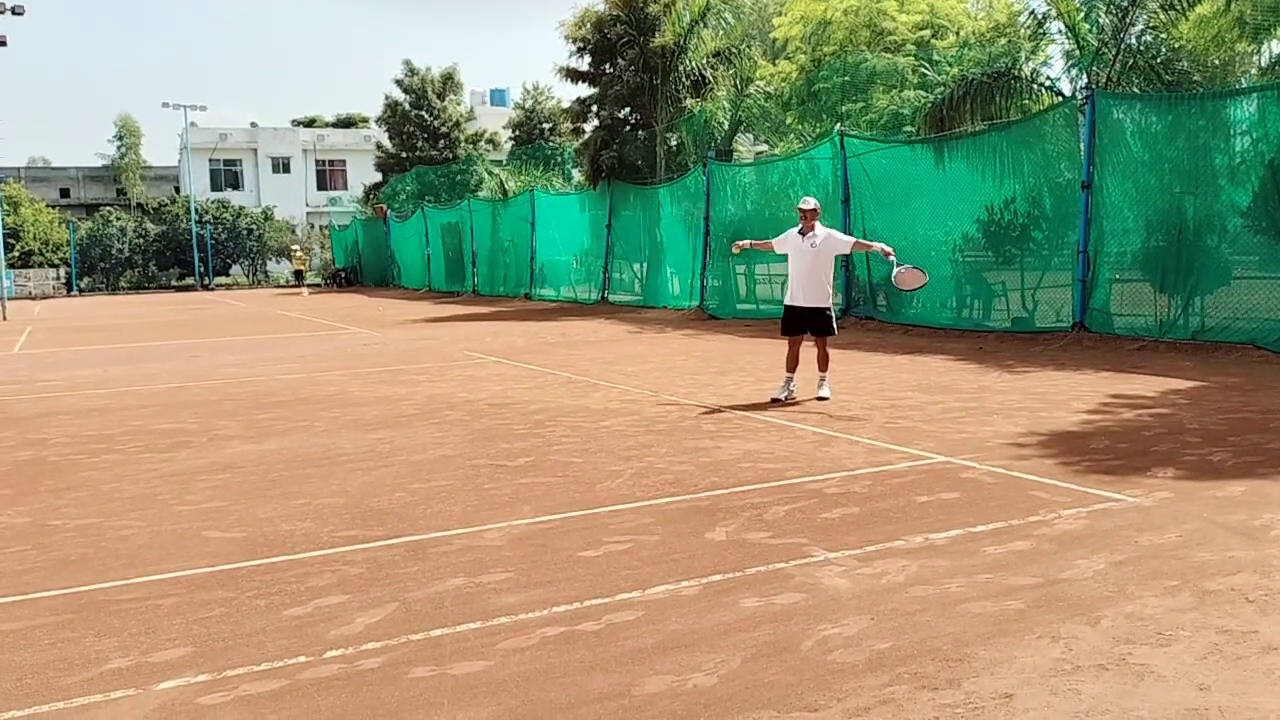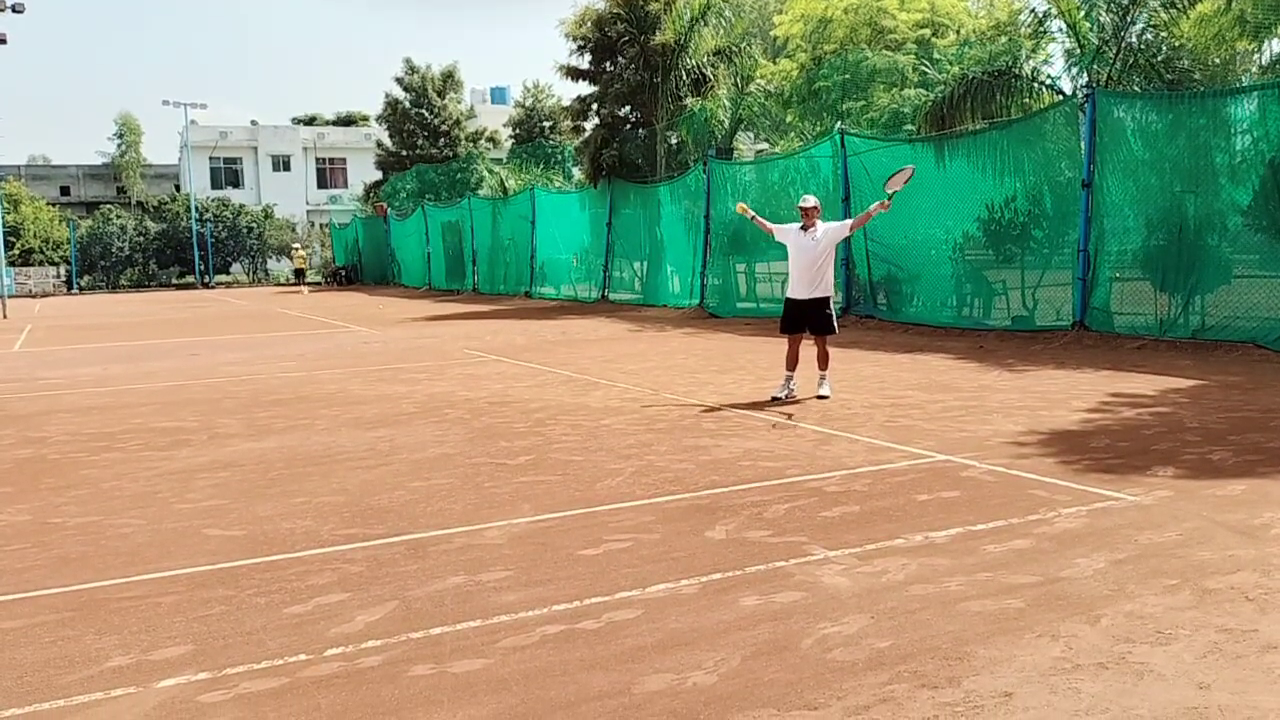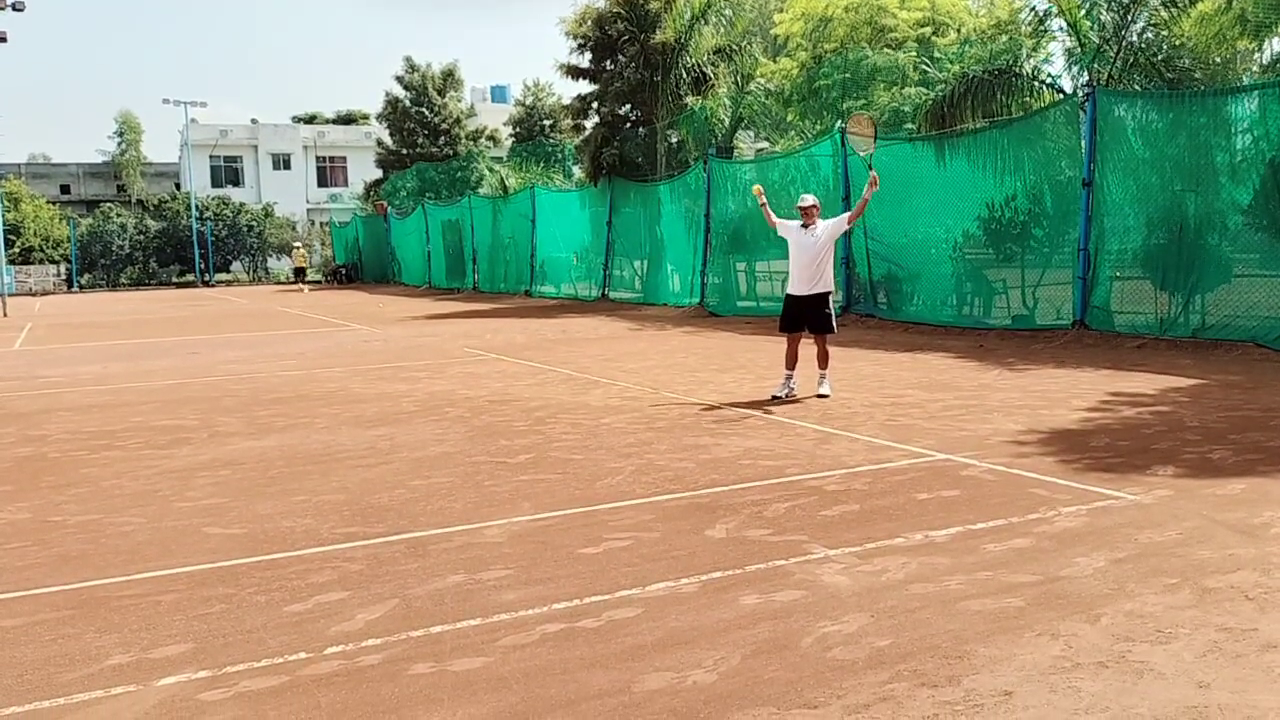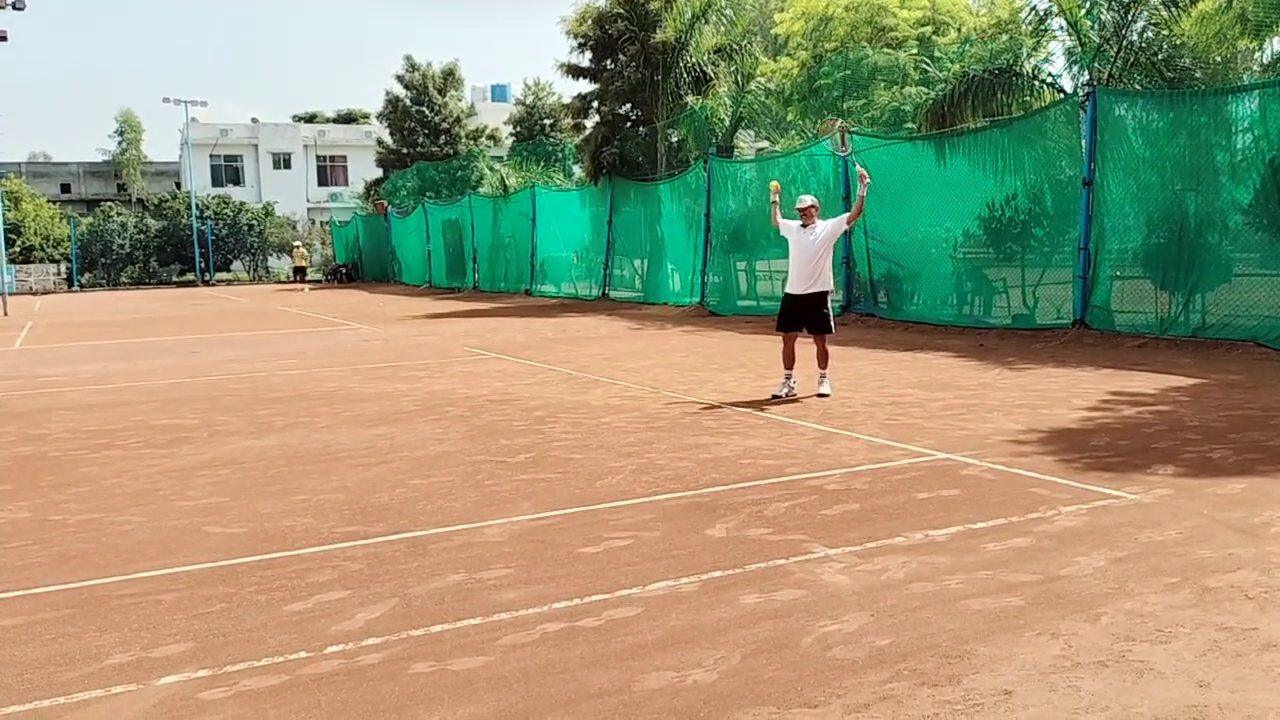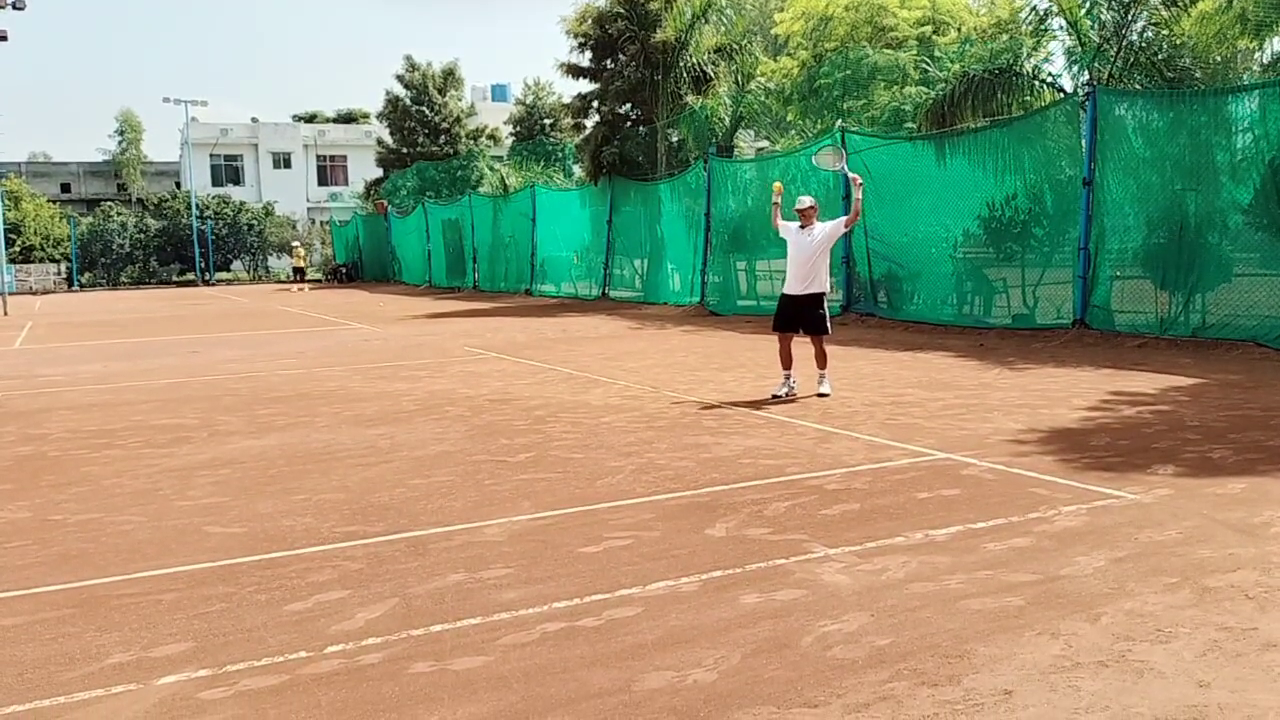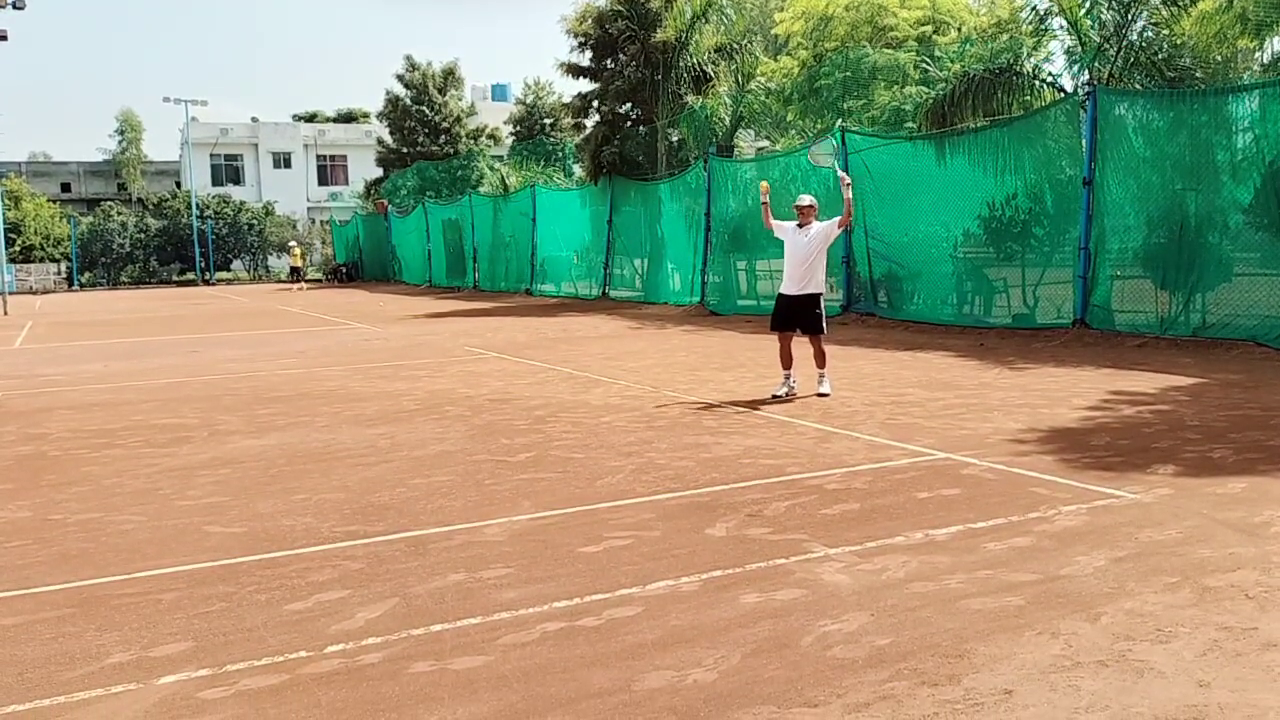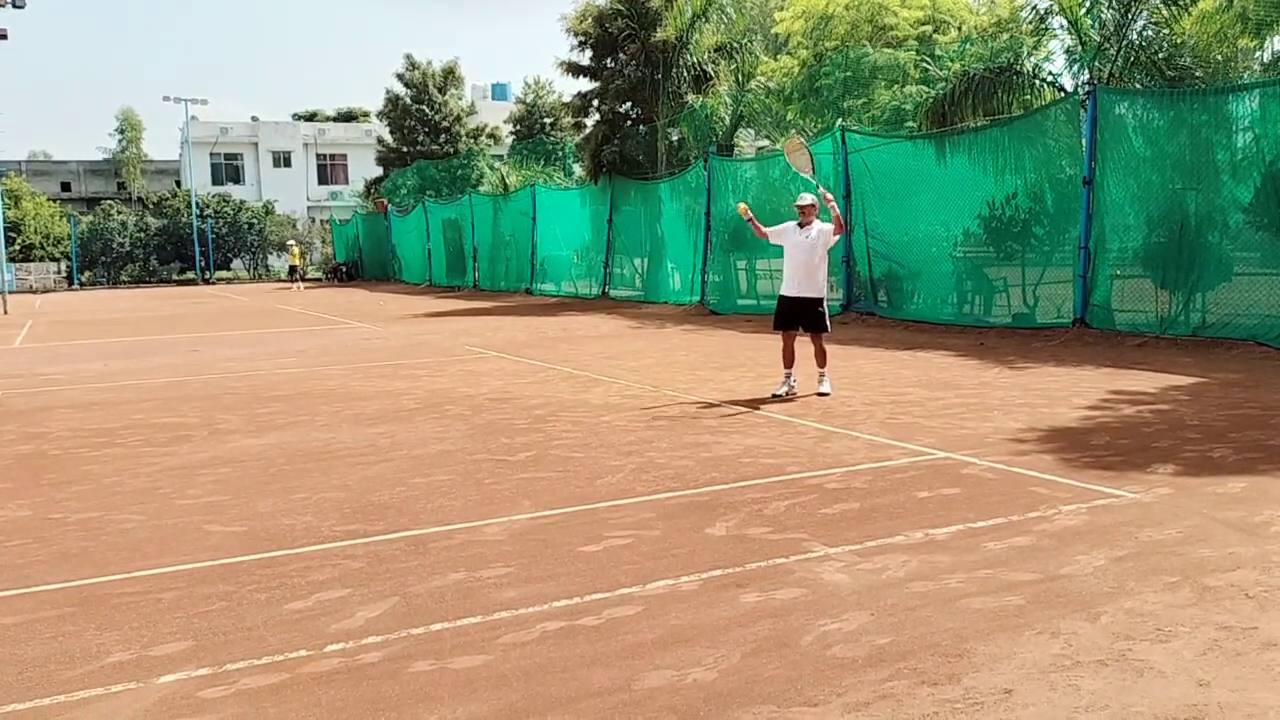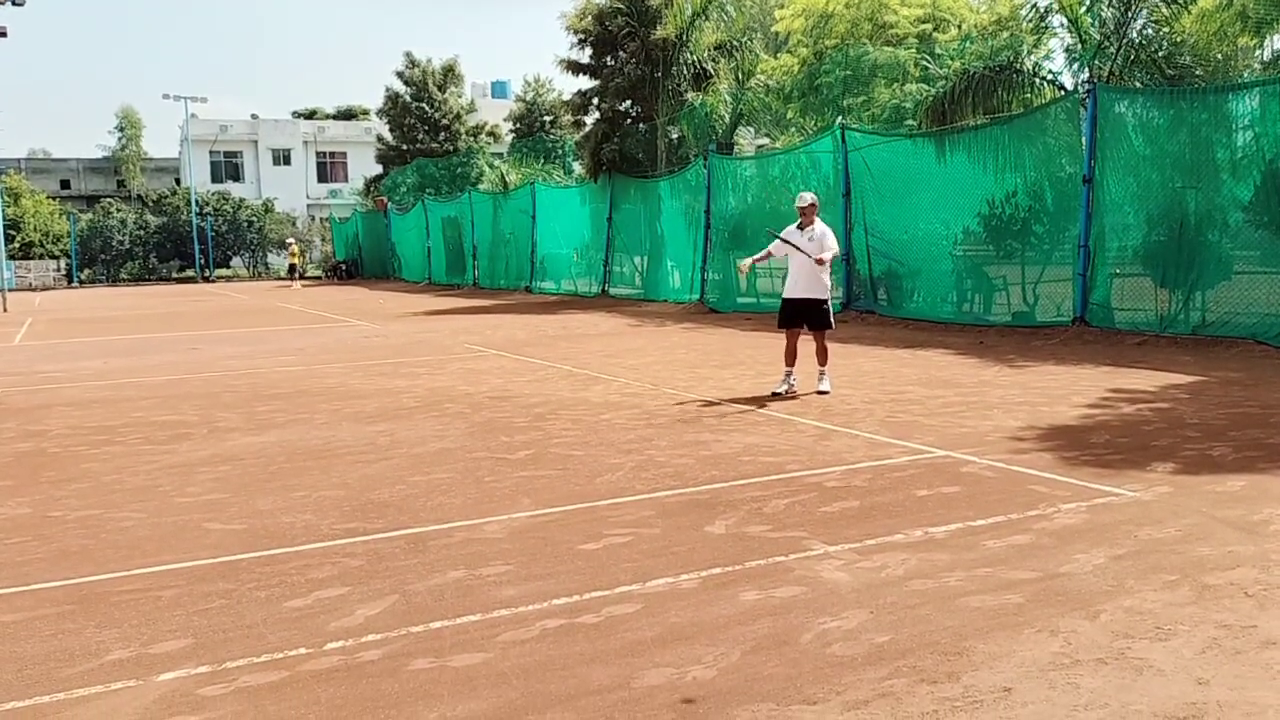
dt=0.2s
person 1, frame 1
left shoulder: (828, 236)
right shoulder: (791, 235)
left elbow: (855, 244)
right elbow: (771, 245)
left wrist: (878, 246)
right wrist: (749, 243)
left hip: (819, 302)
right hip: (794, 301)
left knee: (821, 343)
right knee: (793, 343)
left ankle: (823, 383)
right ankle: (788, 385)
person 1, frame 2
left shoulder: (829, 231)
right shoulder: (791, 231)
left elbow: (856, 222)
right elbow: (769, 227)
left wrist: (875, 208)
right wrist: (752, 215)
left hip: (819, 297)
right hip: (794, 297)
left knee: (821, 342)
right knee: (793, 342)
left ankle: (823, 382)
right ankle: (788, 384)
person 1, frame 3
left shoulder: (829, 228)
right shoulder: (792, 228)
left elbow: (856, 213)
right elbow: (772, 221)
left wrist: (869, 190)
right wrist: (762, 200)
left hip: (818, 294)
right hip: (794, 294)
left knee: (820, 341)
right knee: (792, 340)
left ankle: (823, 380)
right ankle: (788, 383)
person 1, frame 4
left shoulder: (829, 228)
right shoulder: (793, 228)
left elbow: (856, 213)
right elbow: (776, 221)
left wrist: (863, 187)
right wrist: (775, 197)
left hip: (817, 294)
right hip: (792, 293)
left knee: (820, 340)
right knee: (788, 339)
left ankle: (824, 380)
right ankle: (789, 382)
person 1, frame 5
left shoulder: (827, 230)
right shoulder: (792, 229)
left elbow: (854, 216)
right elbow: (776, 222)
left wrist: (857, 189)
right wrist: (776, 199)
left hip: (814, 295)
right hip: (789, 294)
left knee: (818, 341)
right knee: (784, 339)
left ankle: (823, 380)
right ankle: (788, 382)
person 1, frame 6
left shoulder: (824, 229)
right shoulder: (789, 228)
left elbow: (847, 217)
right elbow: (768, 223)
left wrist: (847, 189)
right wrist: (764, 198)
left hip: (810, 295)
right hip: (786, 294)
left knee: (816, 341)
right knee: (784, 339)
left ankle: (823, 380)
right ankle: (788, 381)
person 1, frame 7
left shoulder: (822, 230)
right shoulder: (789, 229)
left elbow: (840, 228)
right elbow: (762, 233)
left wrist: (832, 205)
right wrist: (749, 216)
left hip: (813, 295)
right hip: (788, 295)
left knee: (817, 339)
right knee: (788, 339)
left ankle: (823, 379)
right ankle: (789, 381)
person 1, frame 8
left shoulder: (823, 231)
right shoulder: (790, 231)
left elbow: (834, 251)
right elbow: (772, 251)
left wrist: (825, 256)
right wrist: (752, 260)
left hip: (817, 295)
right hip: (791, 295)
left knee: (819, 338)
right knee: (791, 338)
left ankle: (823, 377)
right ankle: (789, 380)
